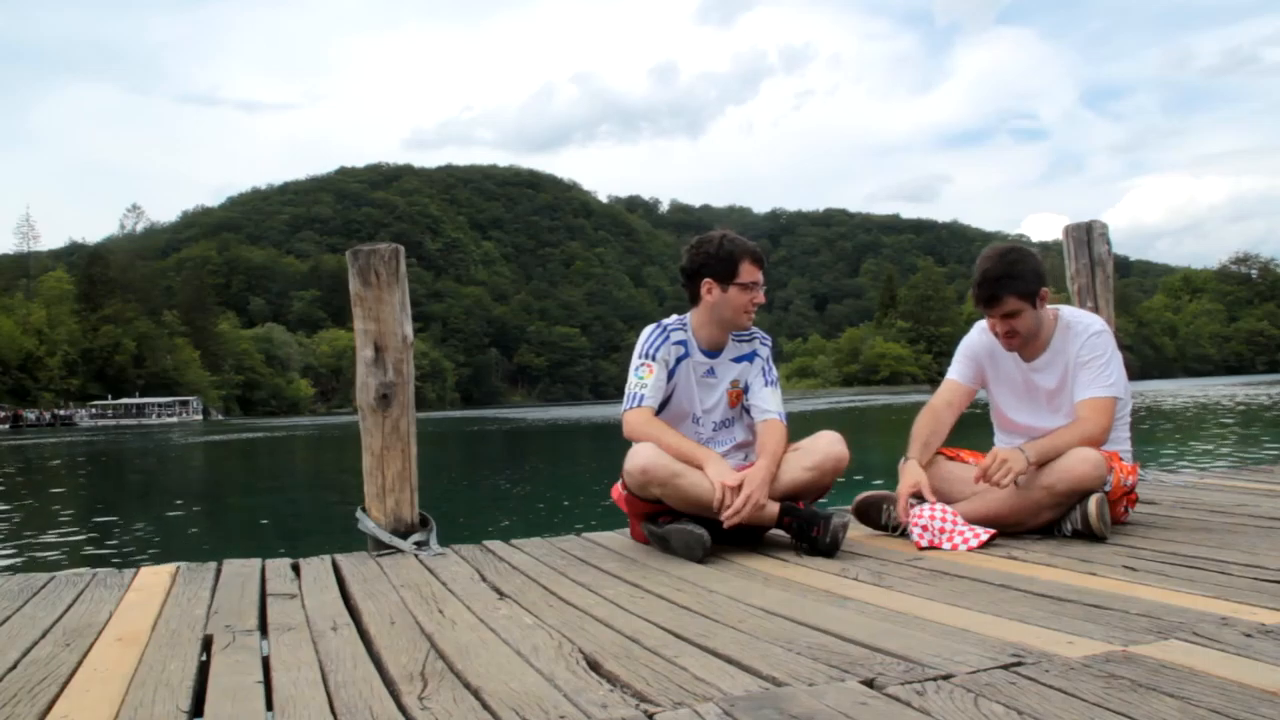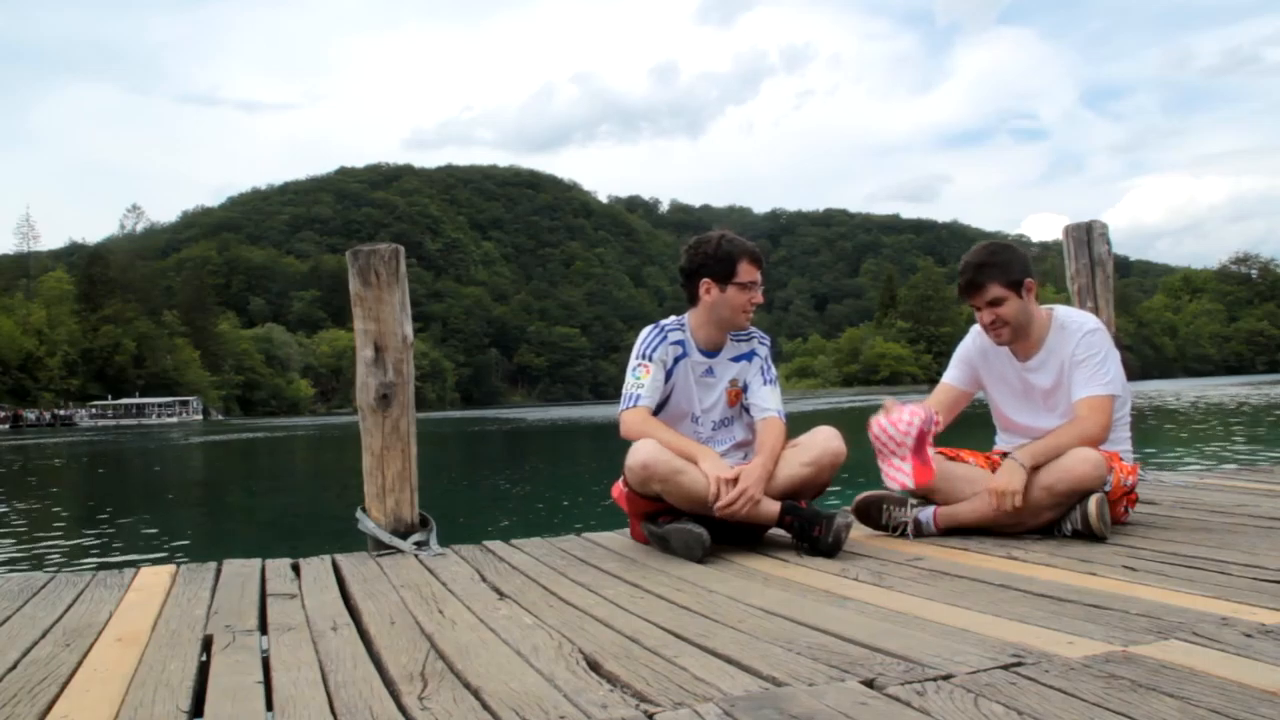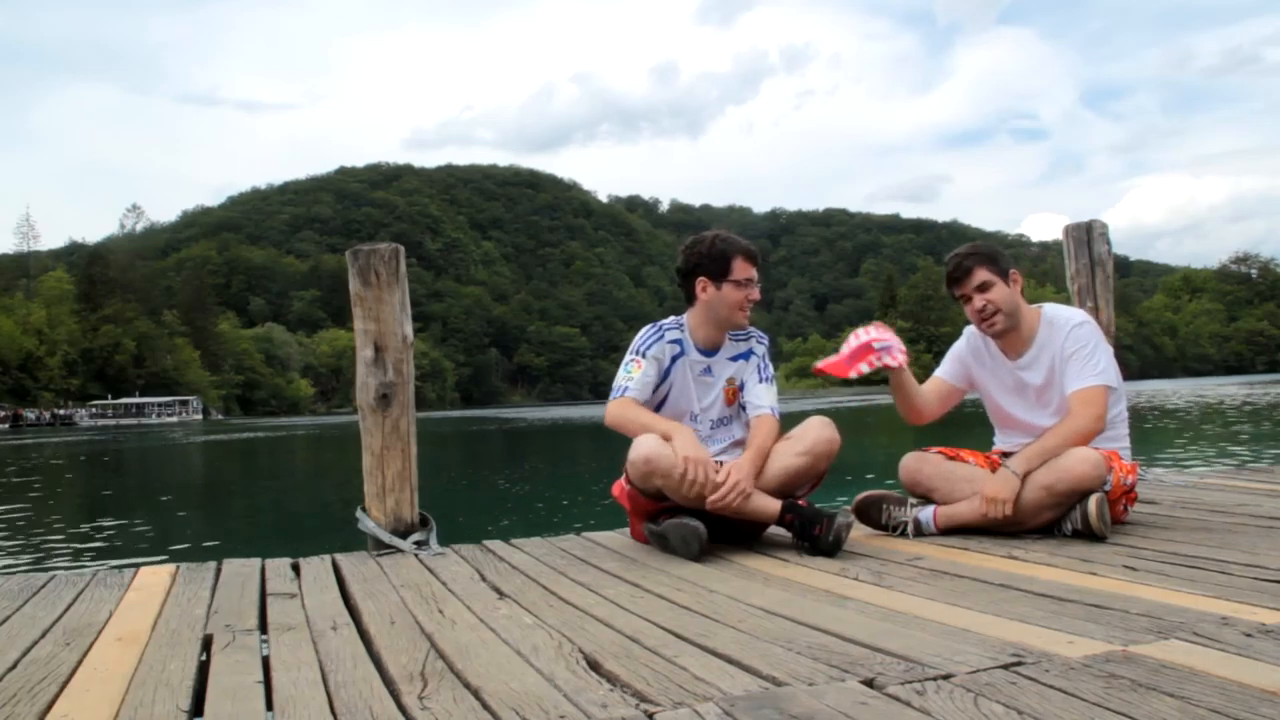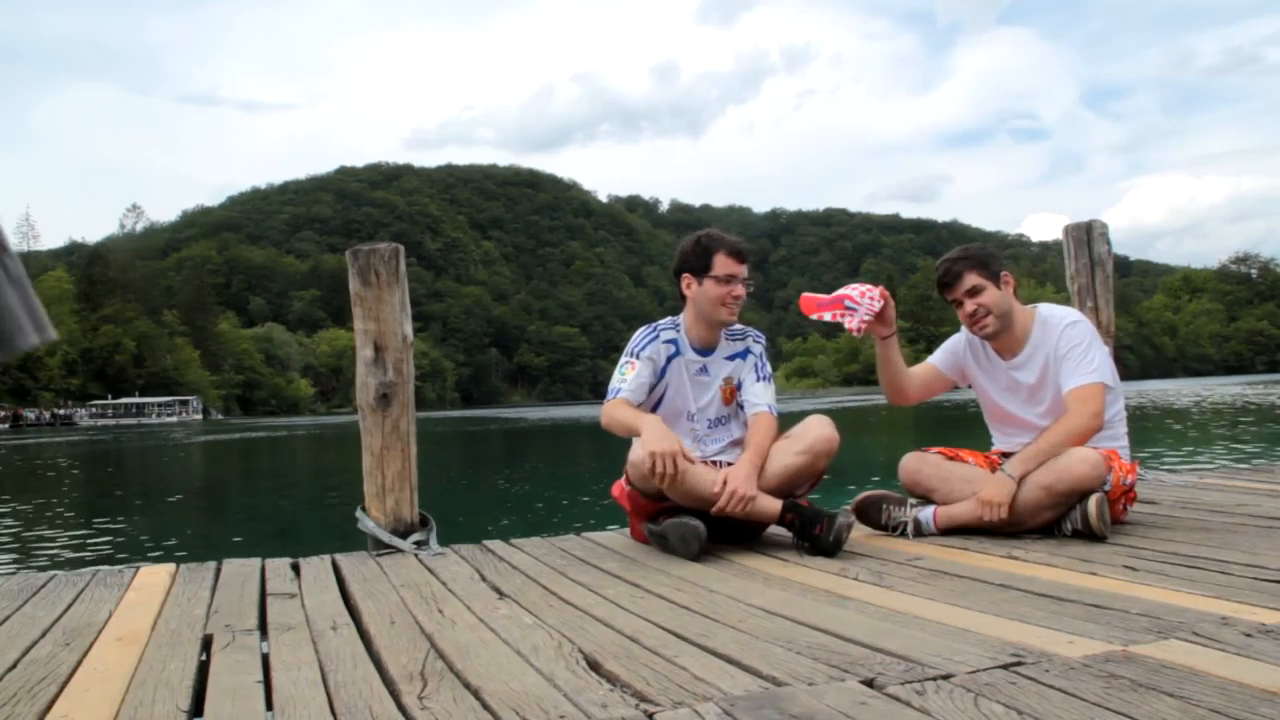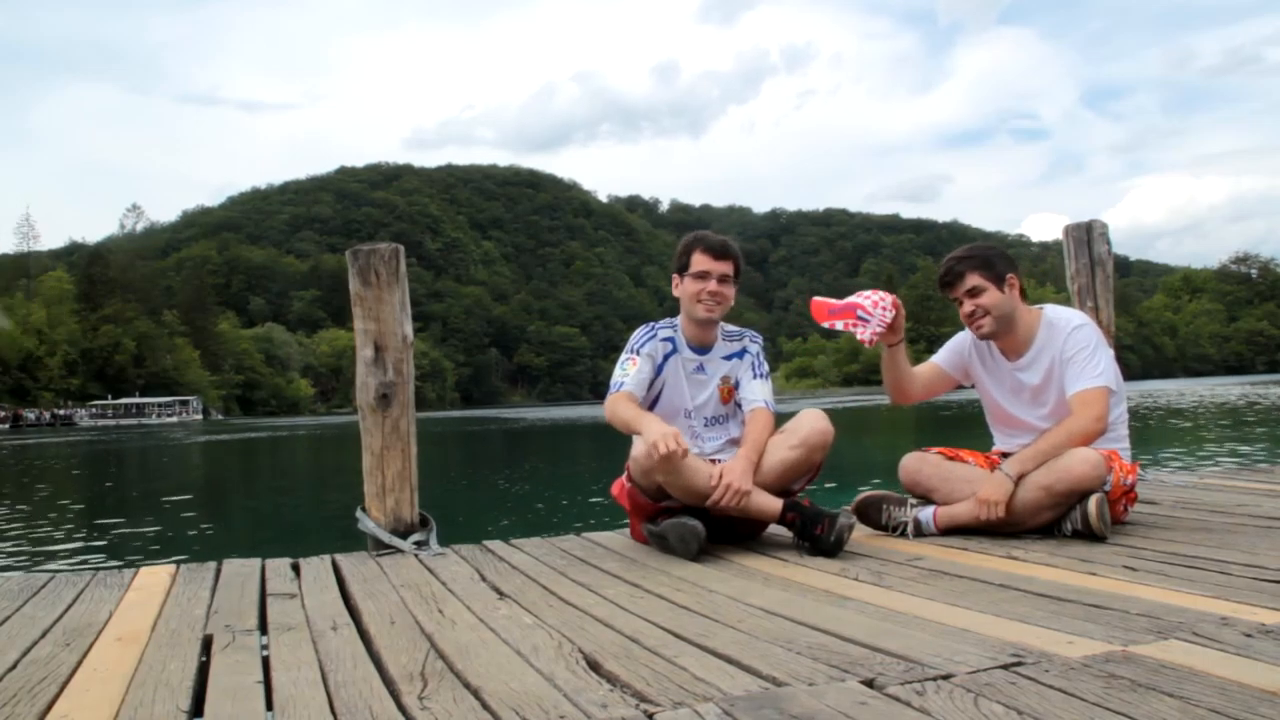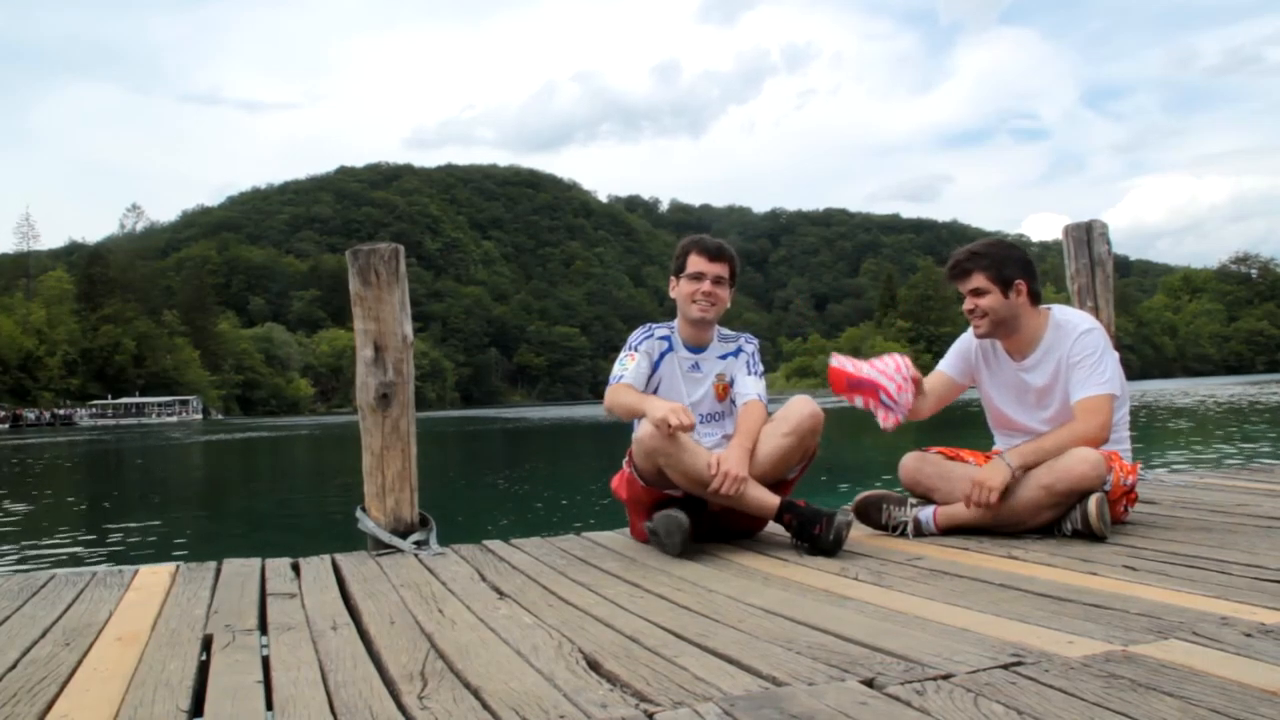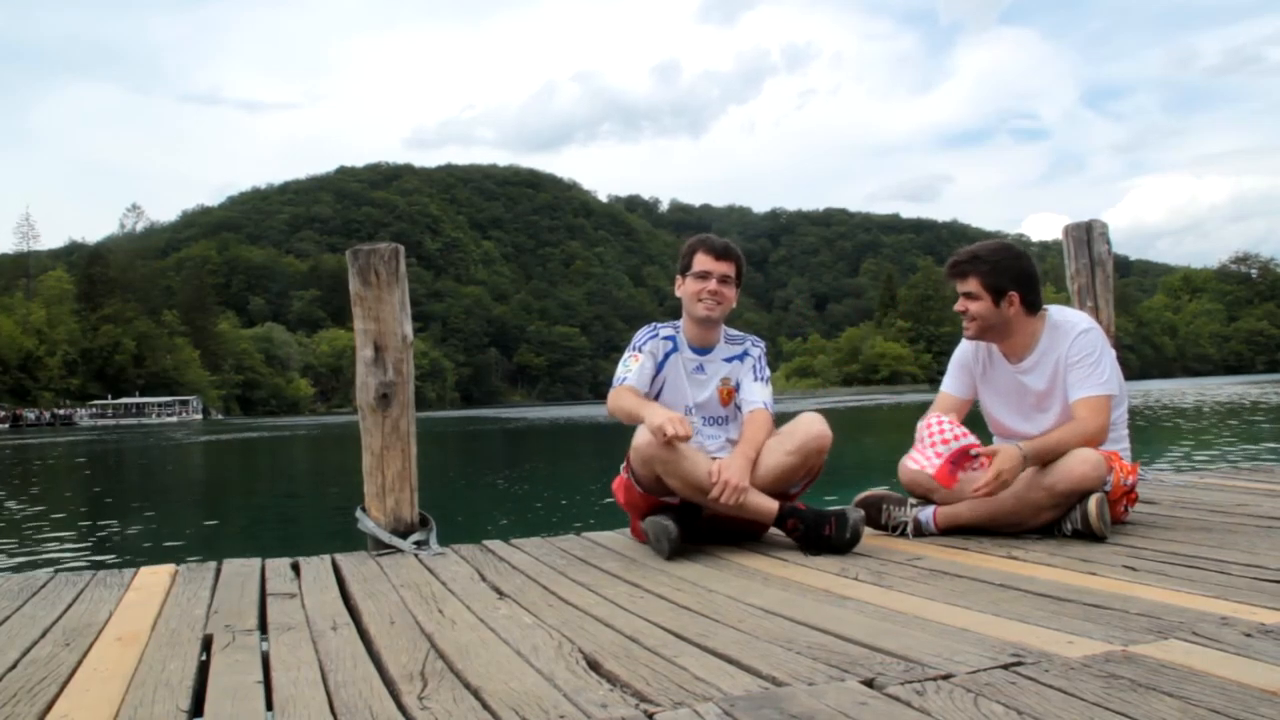
dt=0.3s
person 1, frame 1
left shoulder: (756, 346)
right shoulder: (661, 339)
left elbow: (771, 420)
right elbow: (635, 422)
left wrist: (762, 472)
right wrist: (710, 461)
left hip: (738, 480)
right hip: (675, 483)
left knee: (831, 449)
right knee: (642, 462)
left ankle: (688, 520)
right ankle: (793, 518)
person 1, frame 2
left shoulder: (754, 345)
right shoulder: (659, 340)
left elbow: (770, 419)
right elbow: (632, 422)
left wrist: (759, 468)
right wrist: (704, 456)
left hip: (737, 480)
right hip: (673, 484)
left knee: (828, 443)
right knee: (645, 457)
left ankle: (689, 521)
right ankle: (794, 517)
person 1, frame 3
left shoulder: (752, 345)
right shoulder: (657, 340)
left elbow: (765, 417)
right elbow: (617, 411)
left wrist: (747, 464)
right wrist: (678, 431)
left hip: (734, 479)
right hip: (675, 481)
left knee: (822, 433)
right knee: (647, 453)
left ankle: (689, 521)
right ankle: (794, 515)
person 1, frame 4
left shoulder: (749, 344)
right shoulder: (653, 341)
left elbow: (763, 415)
right elbow: (612, 412)
left wrist: (748, 466)
right wrist: (650, 425)
left hip: (732, 481)
right hip: (671, 483)
left knee: (821, 431)
right knee: (646, 456)
left ankle: (690, 519)
right ankle: (796, 516)
person 1, frame 5
left shoulder: (747, 345)
right shoulder: (651, 340)
left elbow: (760, 412)
right elbow: (616, 405)
left wrist: (743, 462)
right wrist: (650, 423)
left hip: (730, 483)
right hip: (665, 490)
left knee: (815, 426)
right knee: (651, 451)
left ankle: (687, 520)
right ankle: (797, 516)
person 1, frame 6
left shoulder: (742, 348)
right shoulder: (649, 340)
left elbow: (754, 406)
right elbow: (614, 398)
left wrist: (739, 450)
right wrist: (652, 405)
left hip: (728, 482)
right hip: (663, 488)
left knee: (805, 410)
right knee: (655, 430)
left ankle: (690, 516)
right ankle: (794, 516)
person 1, frame 7
left shoulder: (749, 350)
right shoulder: (654, 339)
left elbow: (759, 415)
right elbow: (618, 399)
left wrist: (741, 459)
right wrist: (651, 409)
left hip: (732, 482)
right hip: (665, 489)
left knee: (814, 429)
right knee: (649, 440)
left ankle: (684, 521)
right ankle: (795, 519)
person 2, frame 1
left shoulder: (1088, 334)
right shoulder: (981, 339)
left elbow: (1094, 428)
right elbow: (942, 407)
left wrist: (1026, 453)
right wrist: (914, 463)
left hip: (1095, 468)
right hip: (1013, 468)
left knee: (1082, 465)
right knee: (919, 466)
right ankle: (1062, 513)
person 2, frame 2
left shoulder: (1083, 333)
right shoulder: (978, 342)
left elbow: (1093, 428)
right elbow: (936, 410)
left wrist: (1021, 461)
left hip: (1097, 467)
right hip: (1011, 467)
left knee: (1082, 466)
left ankle: (929, 519)
right ankle: (1062, 512)
person 2, frame 3
left shoulder: (1073, 328)
right shoulder: (972, 345)
left elbow: (1089, 420)
right elbow: (920, 411)
left wrist: (1014, 469)
right wrist: (896, 368)
left hip: (1095, 466)
right hip: (1014, 466)
left knee: (1081, 466)
right knee: (915, 466)
left ankle: (926, 518)
right ankle: (1063, 513)
person 2, frame 4
left shoulder: (1067, 327)
right shoulder: (966, 346)
left elbow: (1087, 418)
right elbow: (903, 394)
left wrist: (1011, 473)
right wrist: (886, 336)
left hip: (1095, 464)
right hip: (1013, 465)
left knee: (1082, 465)
right knee: (914, 467)
left ankle: (927, 518)
right ankle: (1062, 510)
person 2, frame 5
left shoulder: (1073, 331)
right shoulder: (971, 343)
left elbow: (1090, 422)
right elbow: (906, 393)
left wrist: (1009, 471)
right wrist: (892, 343)
left hip: (1093, 467)
right hip: (1014, 467)
left knee: (1082, 466)
right knee: (914, 466)
left ankle: (927, 518)
right ankle: (1063, 512)
person 2, frame 6
left shoulder: (1080, 333)
right shoulder: (976, 342)
left elbow: (1094, 429)
right elbow: (921, 404)
left wrist: (1009, 461)
left hip: (1094, 468)
right hip: (1015, 468)
left knee: (1082, 466)
right knee: (914, 467)
left ankle: (927, 518)
right ankle: (1057, 511)
person 2, frame 7
left shoulder: (1077, 334)
right shoulder: (974, 346)
left elbow: (1092, 429)
right elbow: (936, 418)
left wrist: (1022, 455)
left hip: (1095, 467)
right hip: (1015, 468)
left knee: (1083, 467)
right knee: (913, 468)
left ankle: (926, 518)
right ankle: (1061, 512)
